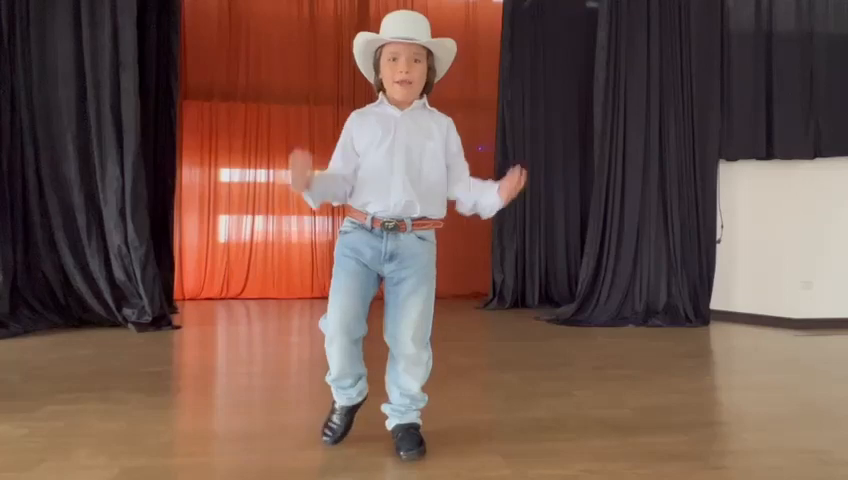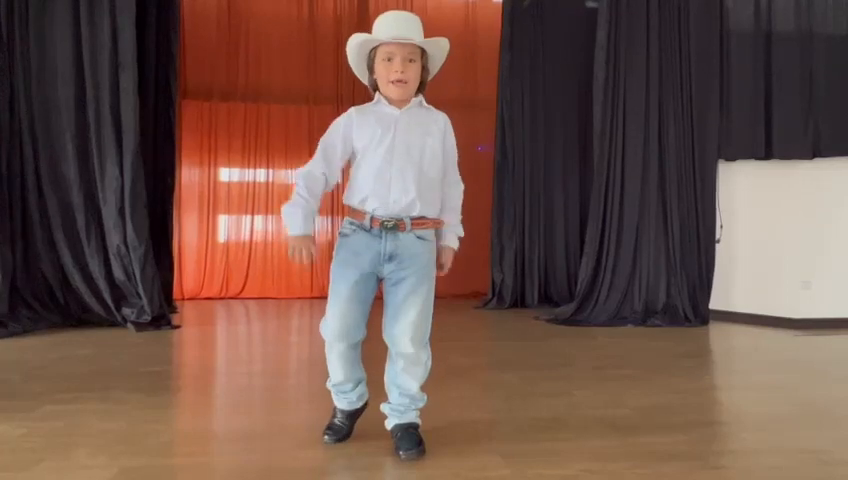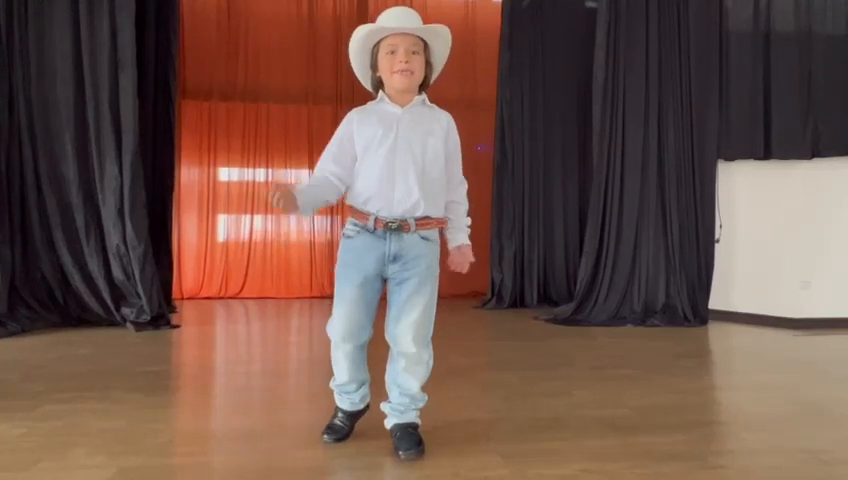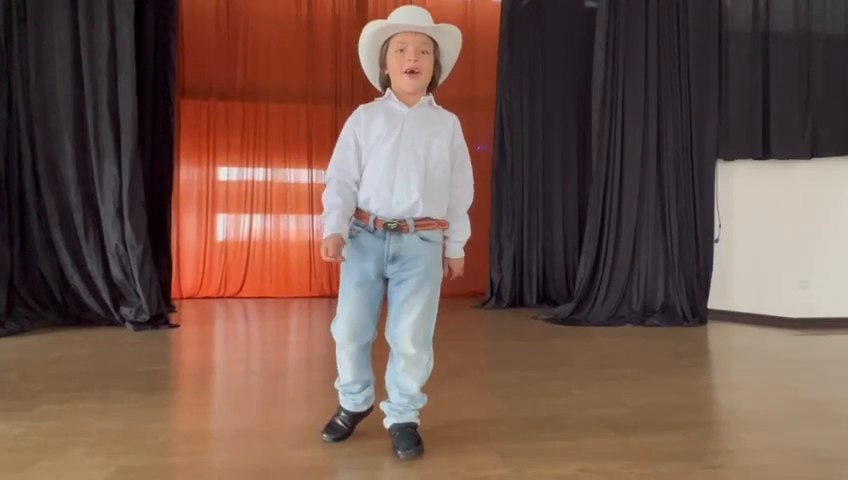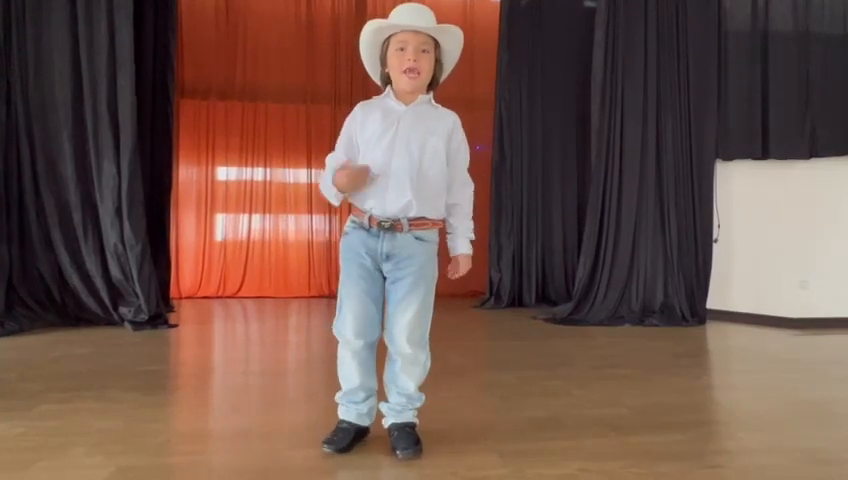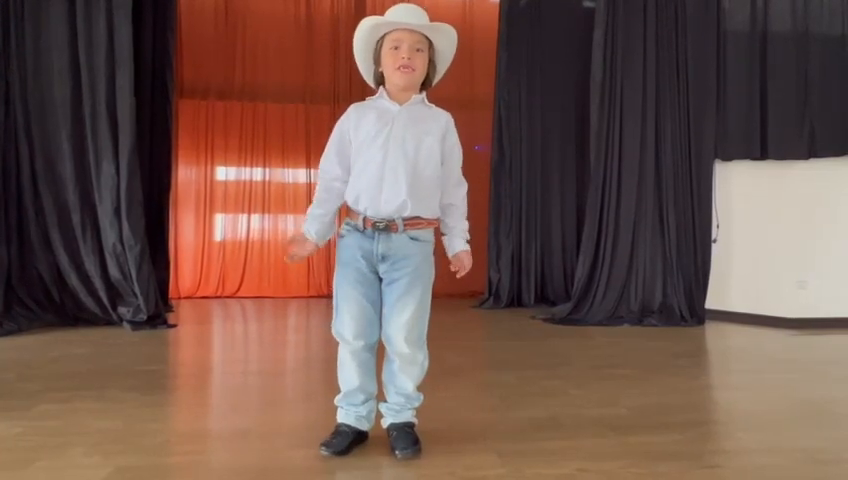
dt=0.3s
person 1, frame 1
left shoulder: (441, 126)
right shoulder: (360, 121)
left elbow: (460, 187)
right elbow: (340, 184)
left wrist: (498, 192)
right wrist: (307, 182)
left hip: (415, 243)
right hip: (359, 237)
left knee: (410, 339)
right knee: (340, 325)
left ankle: (404, 419)
right ankle: (347, 397)
person 1, frame 2
left shoulder: (438, 123)
right shoulder: (355, 121)
left elbow: (451, 189)
right elbow: (319, 170)
left wrist: (449, 241)
right wrist: (299, 223)
left hip: (415, 242)
right hip: (359, 236)
left knee: (410, 338)
right knee: (340, 329)
left ankle: (404, 418)
right ankle: (349, 403)
person 1, frame 3
left shoulder: (441, 122)
right shoulder: (358, 120)
left elbow: (454, 188)
right elbow: (330, 178)
left wrist: (459, 240)
right wrist: (298, 199)
left hip: (419, 243)
right hip: (362, 236)
left knee: (411, 338)
right knee: (346, 331)
left ankle: (403, 418)
right ankle: (350, 403)
person 1, frame 4
left shoulder: (447, 124)
right shoulder: (364, 118)
left elbow: (460, 192)
right elbow: (340, 180)
left wrist: (454, 247)
right wrist: (334, 230)
left hip: (421, 244)
right hip: (365, 239)
left knee: (411, 339)
right knee: (350, 331)
left ankle: (403, 418)
right ankle: (355, 402)
person 1, frame 5
left shoulder: (446, 123)
right shoulder: (363, 115)
left elbow: (459, 190)
right elbow: (336, 166)
left wrist: (462, 244)
right wrist: (338, 179)
left hip: (416, 242)
right hip: (361, 235)
left knee: (408, 338)
right knee: (354, 332)
left ankle: (402, 419)
right ankle: (355, 416)
person 1, frame 6
left shoulder: (440, 122)
right shoulder: (356, 117)
left elbow: (453, 188)
right elbow: (333, 179)
left wrist: (457, 242)
right wrist: (314, 230)
left hip: (412, 242)
right hip: (356, 238)
left knee: (406, 338)
right knee: (353, 334)
left ankle: (401, 419)
right ankle: (354, 419)
